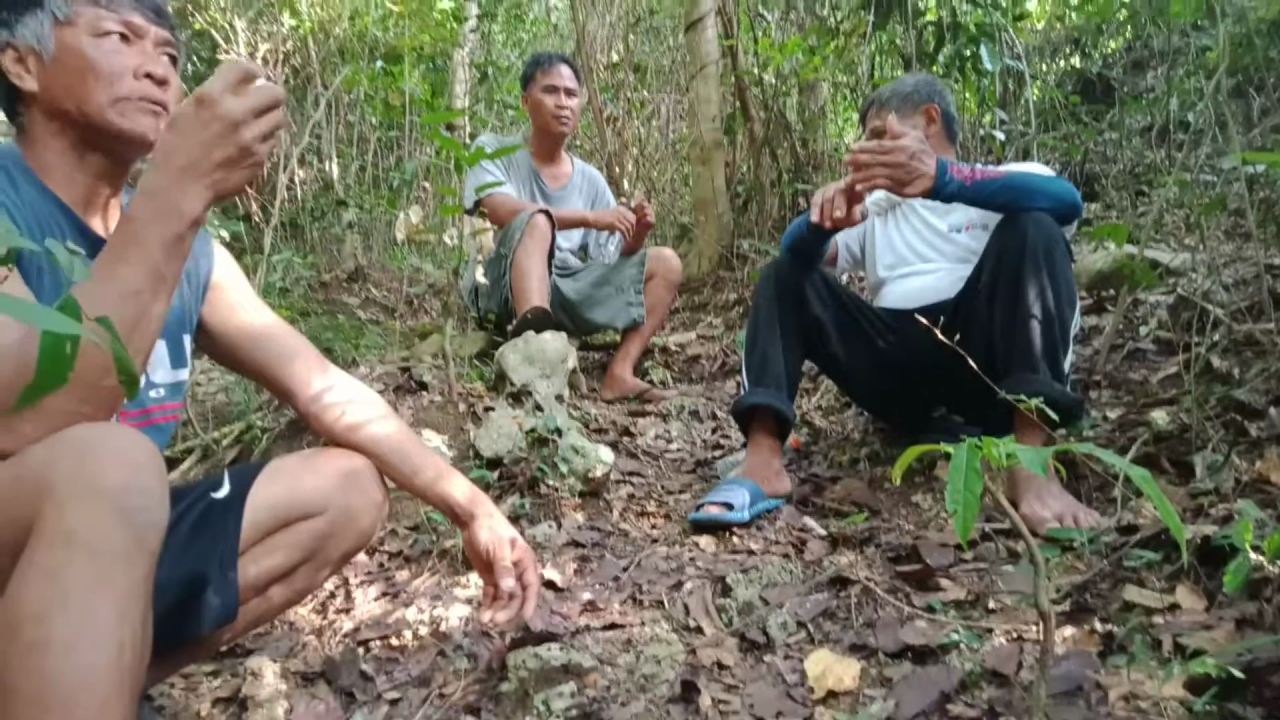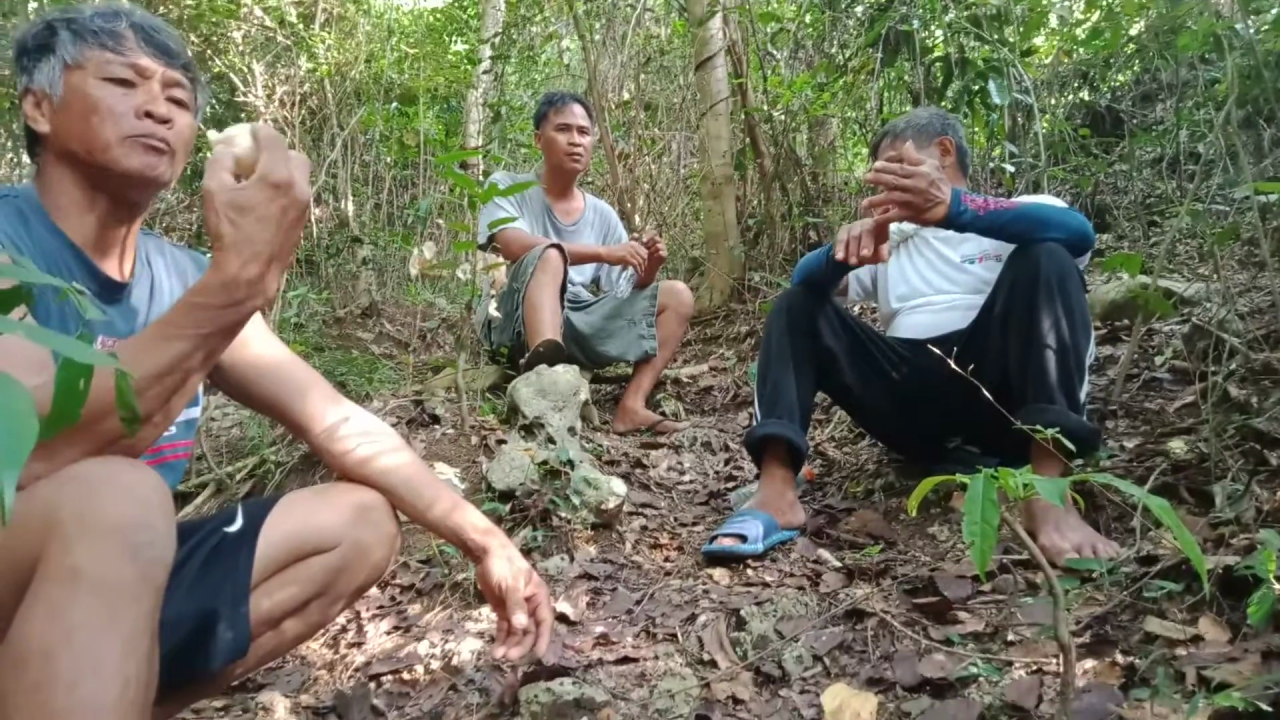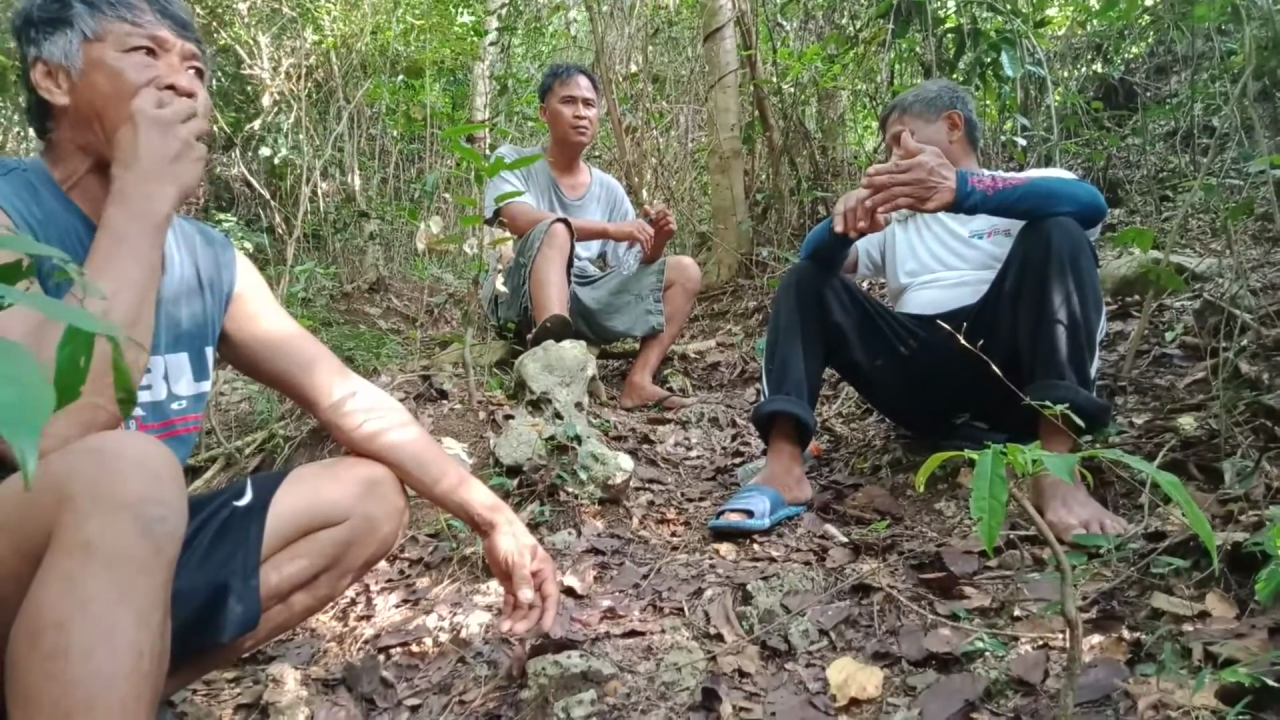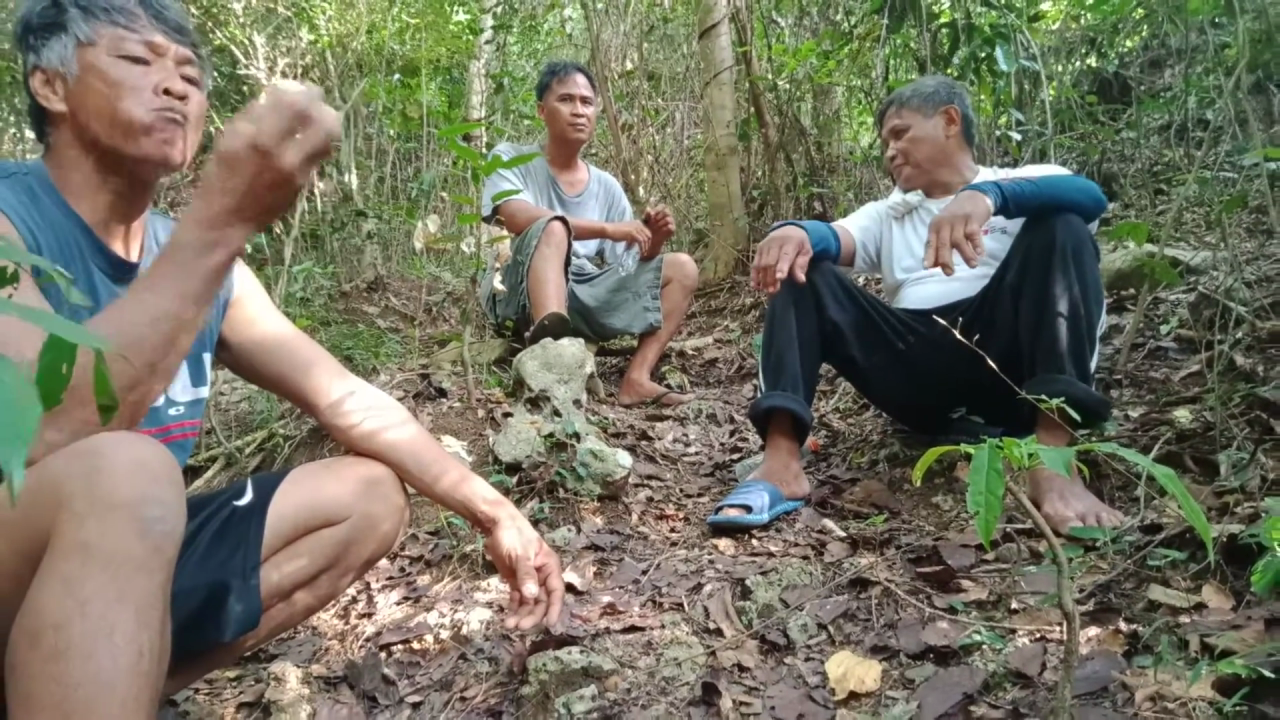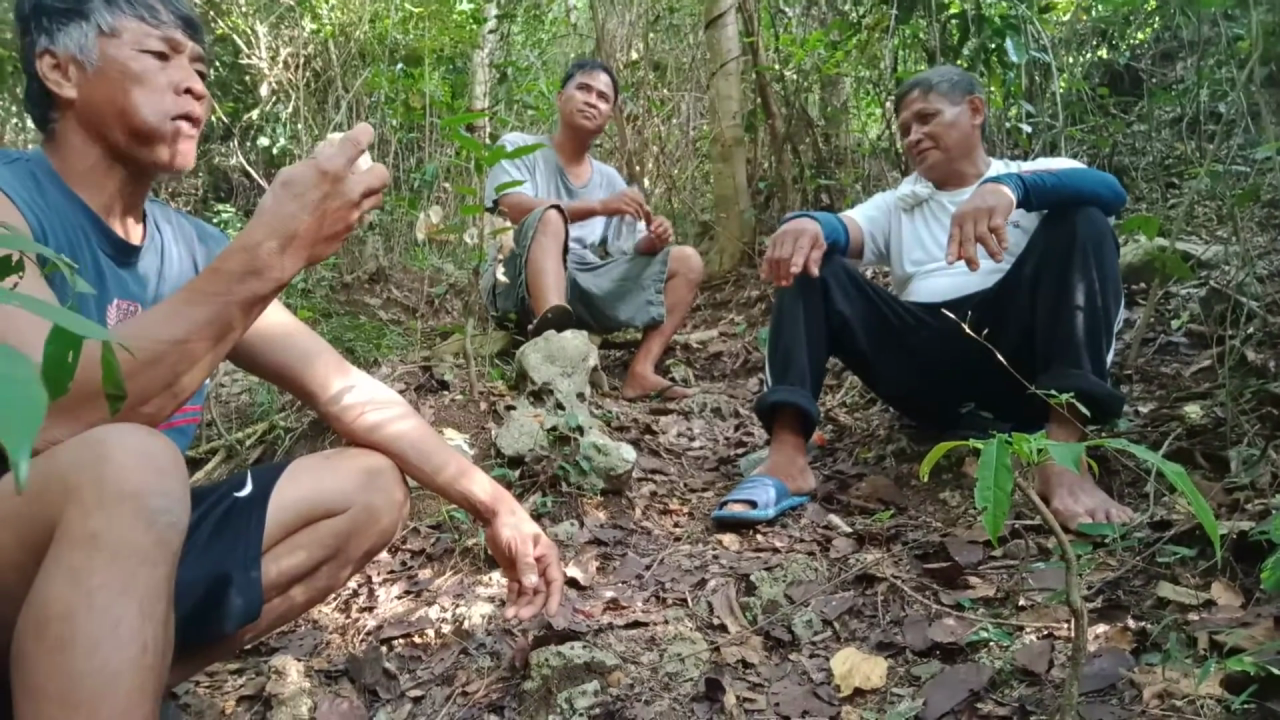
dt=1s
person 1, frame 1
left shoulder: (187, 252)
left elbow: (324, 388)
left wrist: (469, 506)
right wrist: (177, 192)
left hip: (106, 551)
left knee: (349, 487)
person 1, frame 2
left shoulder: (184, 277)
left elbow: (336, 420)
left wrist: (481, 538)
right wrist: (242, 277)
left hip: (119, 579)
left knee: (360, 522)
right knee: (116, 498)
person 1, frame 3
left shoulder: (209, 260)
left elbow: (348, 397)
left wrist: (490, 515)
right wrist: (142, 199)
left hip: (127, 559)
left knee: (369, 496)
right knee: (126, 470)
person 1, frame 4
left shoulder: (196, 258)
left elbow: (345, 399)
left wrist: (492, 511)
right wrist: (224, 222)
left hip: (126, 560)
left knee: (369, 496)
right knee: (124, 472)
person 1, frame 5
left shoulder: (195, 248)
left elbow: (345, 389)
left wrist: (492, 503)
right wrist: (271, 251)
left hip: (128, 550)
left knee: (370, 486)
right knee: (130, 464)
person 2, frame 1
left shoulder: (1008, 182)
right shoulder: (877, 209)
left elbow: (1066, 200)
right elbow: (794, 251)
left wrist: (939, 178)
right wrist: (822, 216)
left hip: (984, 358)
right hip: (900, 372)
left knee: (1029, 229)
right knee: (783, 275)
left ankle: (1031, 463)
right ankle: (763, 461)
person 2, frame 2
left shoulder: (1017, 217)
right shoulder: (890, 242)
left elbow: (1078, 232)
right elbow: (805, 278)
left wrist: (952, 207)
right wrist: (844, 250)
left hip: (997, 391)
right hip: (914, 405)
left knee: (1042, 258)
right knee: (796, 306)
left ankle: (1048, 495)
right ankle: (776, 491)
person 2, frame 3
left shoulder: (1027, 188)
right shoulder: (895, 218)
left elbow: (1089, 203)
right elbow: (816, 256)
left wrist: (960, 189)
right wrist: (844, 222)
left hip: (1007, 364)
right hip: (920, 379)
left knee: (1054, 232)
right knee: (805, 281)
left ankle: (1056, 469)
right ankle: (783, 466)
person 2, frame 4
left shoulder: (1024, 185)
right shoulder: (887, 215)
left elbow: (1089, 197)
right elbow: (832, 240)
left wrist: (984, 196)
right wrist: (794, 232)
left hip: (1006, 359)
right hip: (919, 374)
left knee: (1058, 226)
right knee: (801, 270)
left ankle: (1052, 461)
right ankle: (781, 460)
person 2, frame 5
left shoulder: (1036, 177)
right shoulder: (897, 205)
left elbow: (1109, 191)
right elbow: (842, 233)
left wrist: (1008, 187)
right wrist: (807, 225)
left hip: (1018, 351)
right hip: (927, 366)
left knee: (1078, 220)
right knee: (811, 263)
right ankle: (786, 456)
person 3, frame 1
left shoulder: (591, 179)
right shoulder: (493, 149)
left elbow: (614, 263)
right elbow: (500, 211)
left wrist: (634, 238)
right wrist: (590, 219)
left hip: (567, 291)
right hip: (501, 288)
left knee: (665, 263)
right knee: (537, 220)
left ankle: (619, 374)
right ankle: (531, 333)
person 3, frame 2
left shoulder: (603, 215)
right shoulder: (507, 187)
left elbow: (627, 295)
right elbow: (513, 245)
left wrist: (647, 269)
right wrist: (604, 252)
left hip: (579, 324)
right hip: (515, 323)
left knee: (677, 296)
right knee: (550, 254)
left ankle: (631, 406)
right ankle: (544, 370)
person 3, frame 3
left shoulder: (609, 189)
right shoulder: (512, 161)
left elbow: (634, 268)
right elbow: (520, 220)
left wrist: (654, 243)
right wrist: (610, 229)
left hip: (587, 300)
right hip: (521, 297)
left knee: (685, 271)
right knee: (556, 228)
left ankle: (638, 382)
right ankle: (550, 345)
person 3, frame 4
left shoulder: (607, 187)
right shoulder: (510, 158)
left elbow: (630, 267)
right elbow: (518, 219)
left wrist: (651, 243)
right wrist: (607, 229)
left hip: (585, 297)
right hip: (519, 295)
left knee: (681, 268)
right knee: (553, 227)
left ankle: (636, 379)
right ankle: (548, 340)
person 3, frame 5
left shoulder: (610, 179)
right shoulder: (518, 147)
left elbow: (635, 247)
right elbow: (514, 210)
left wrist: (653, 237)
right wrist: (599, 205)
left hip: (588, 287)
right hip: (520, 285)
left knee: (686, 261)
right knee: (550, 216)
left ankle: (641, 371)
right ankle: (551, 333)
